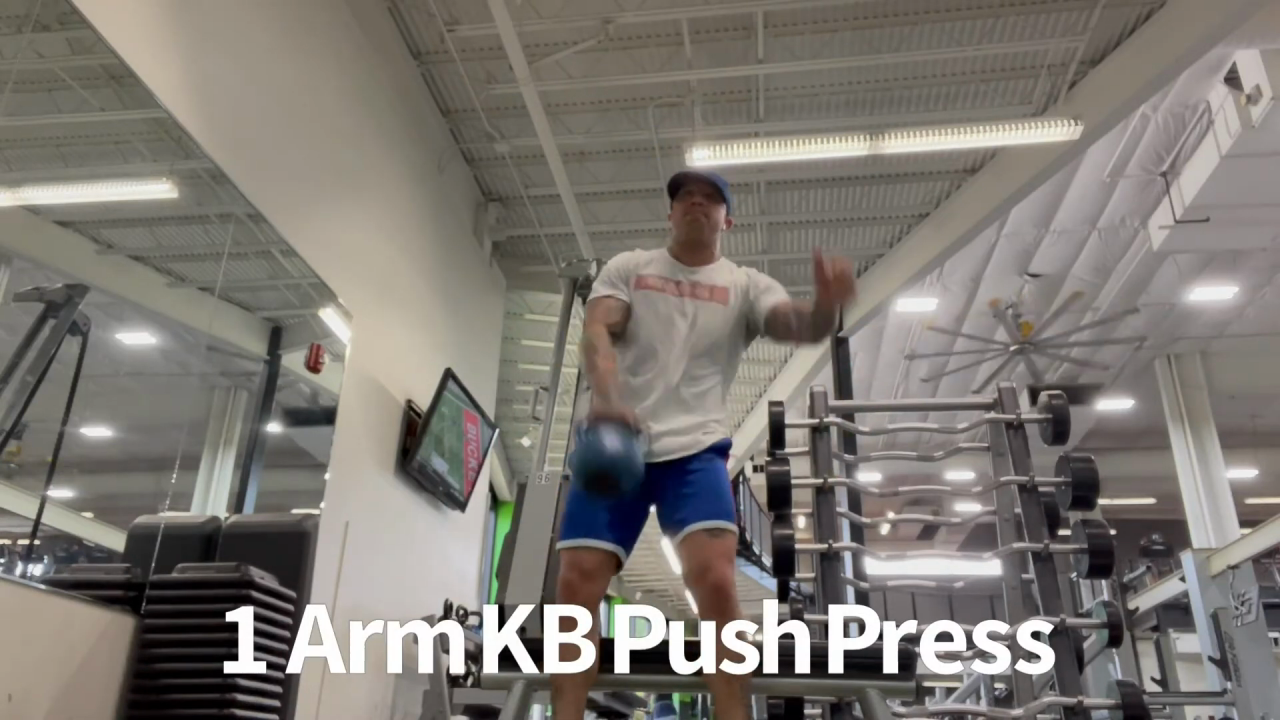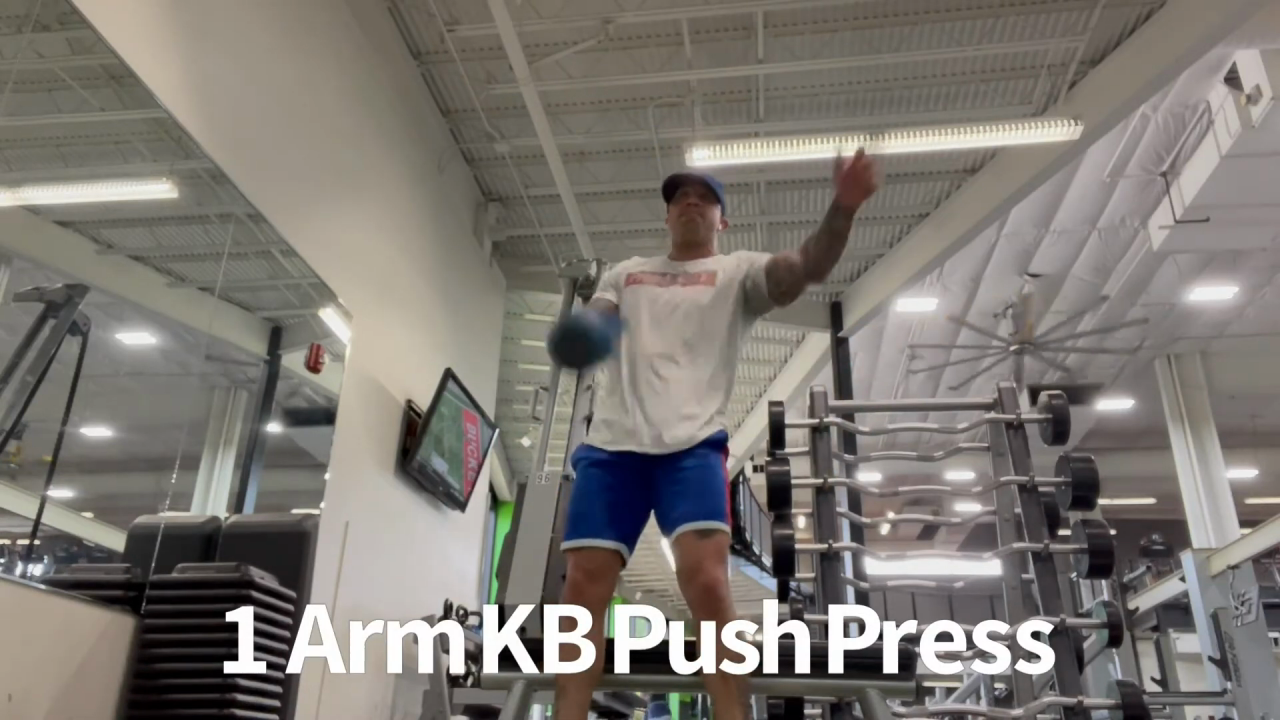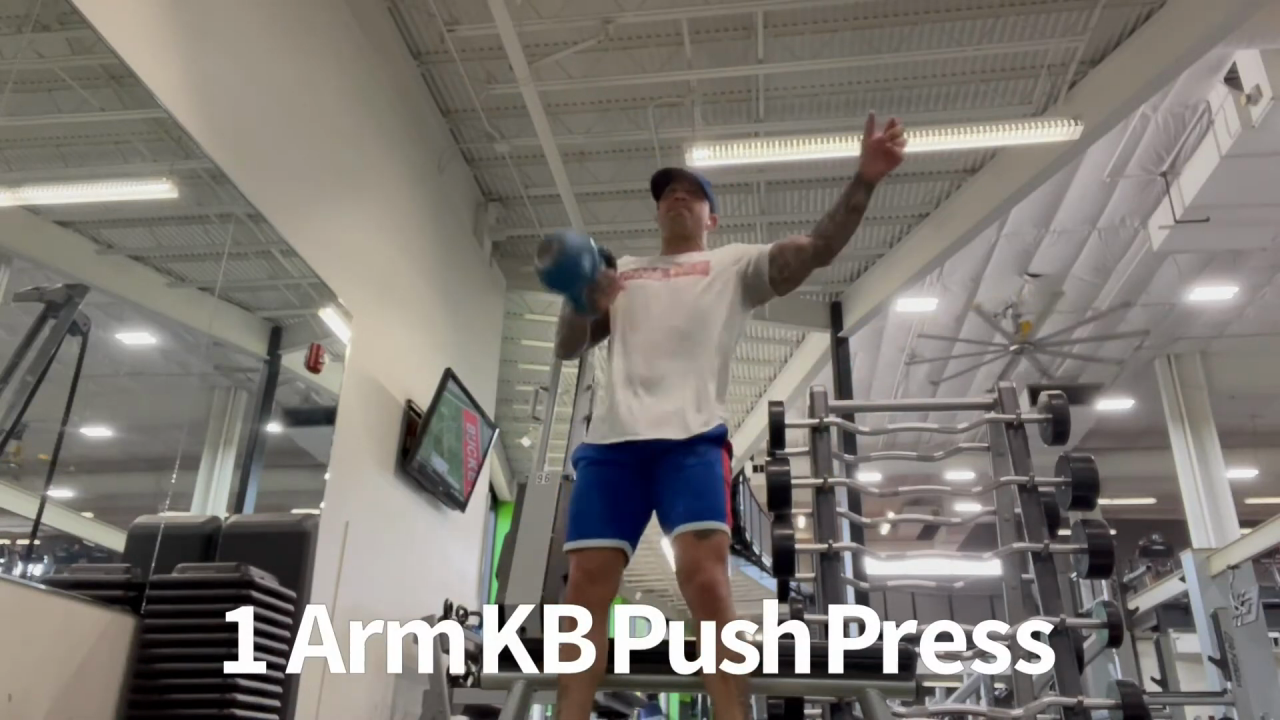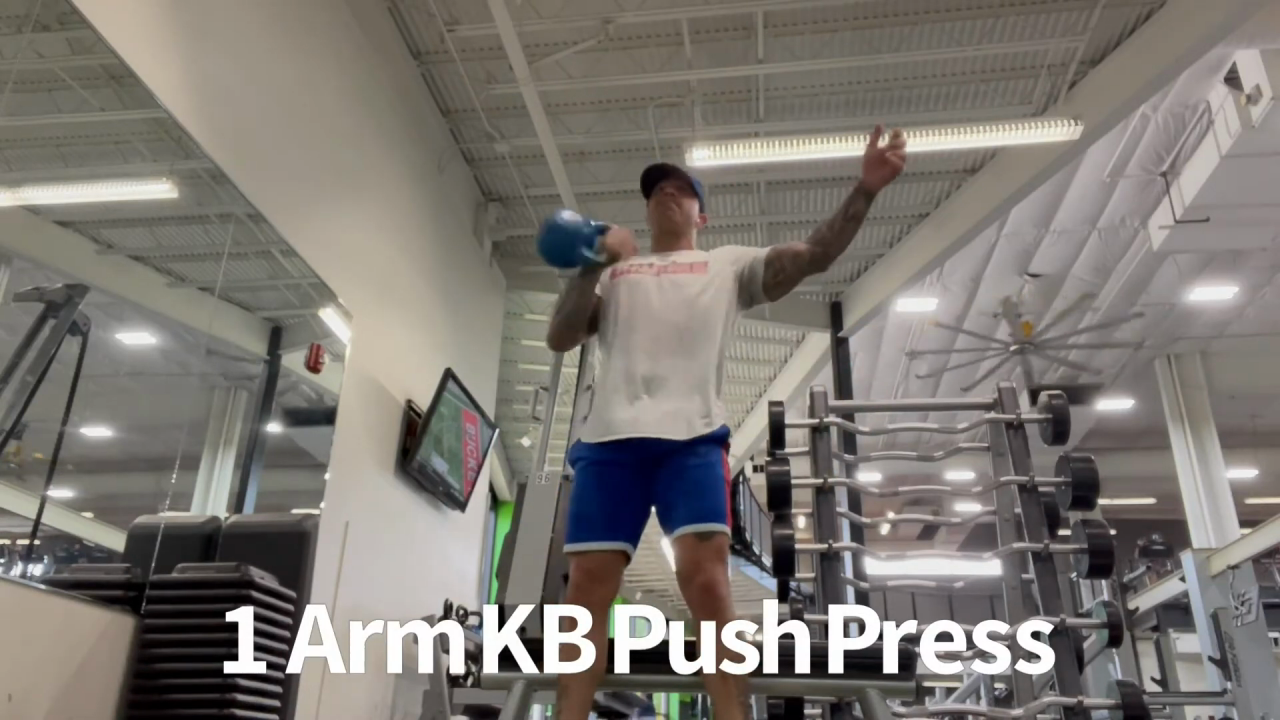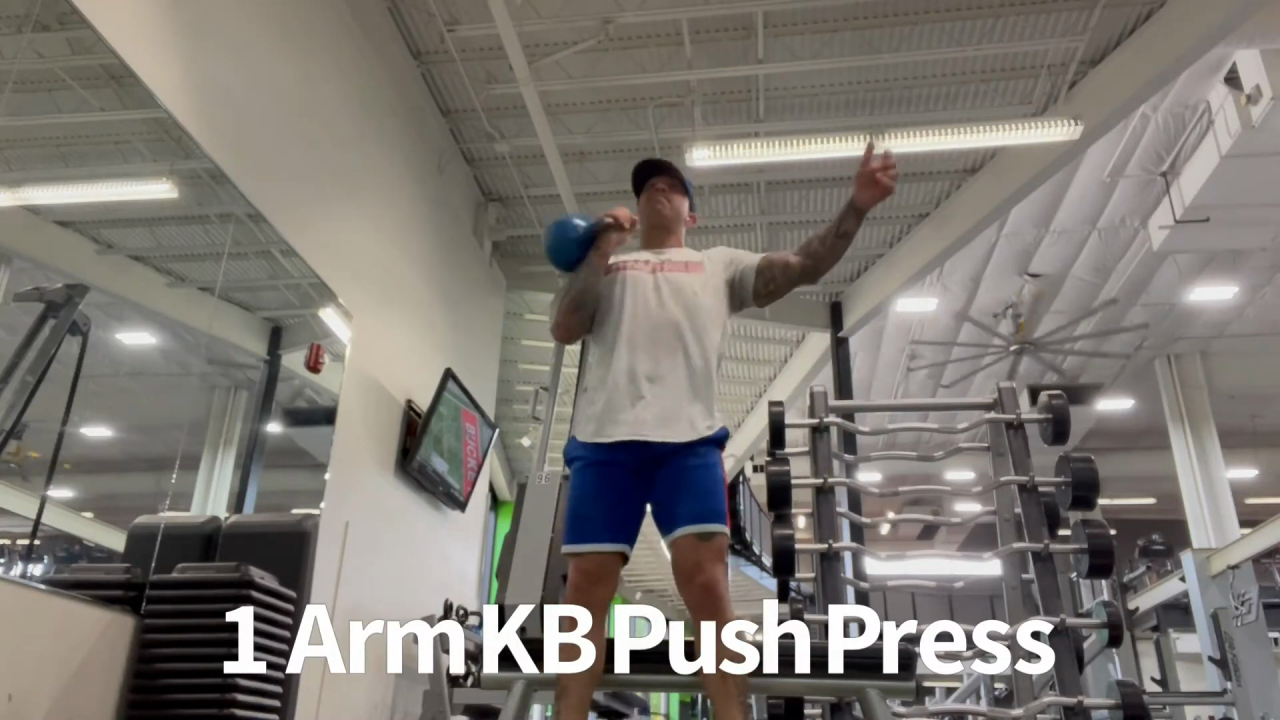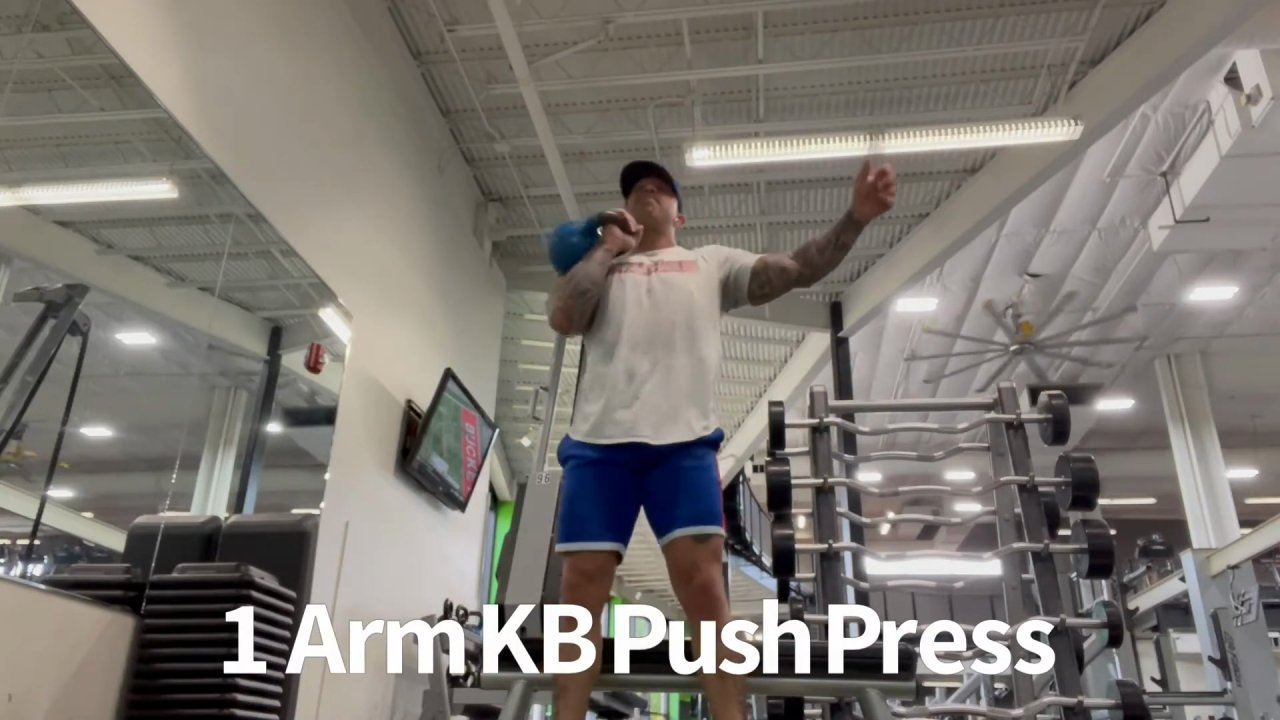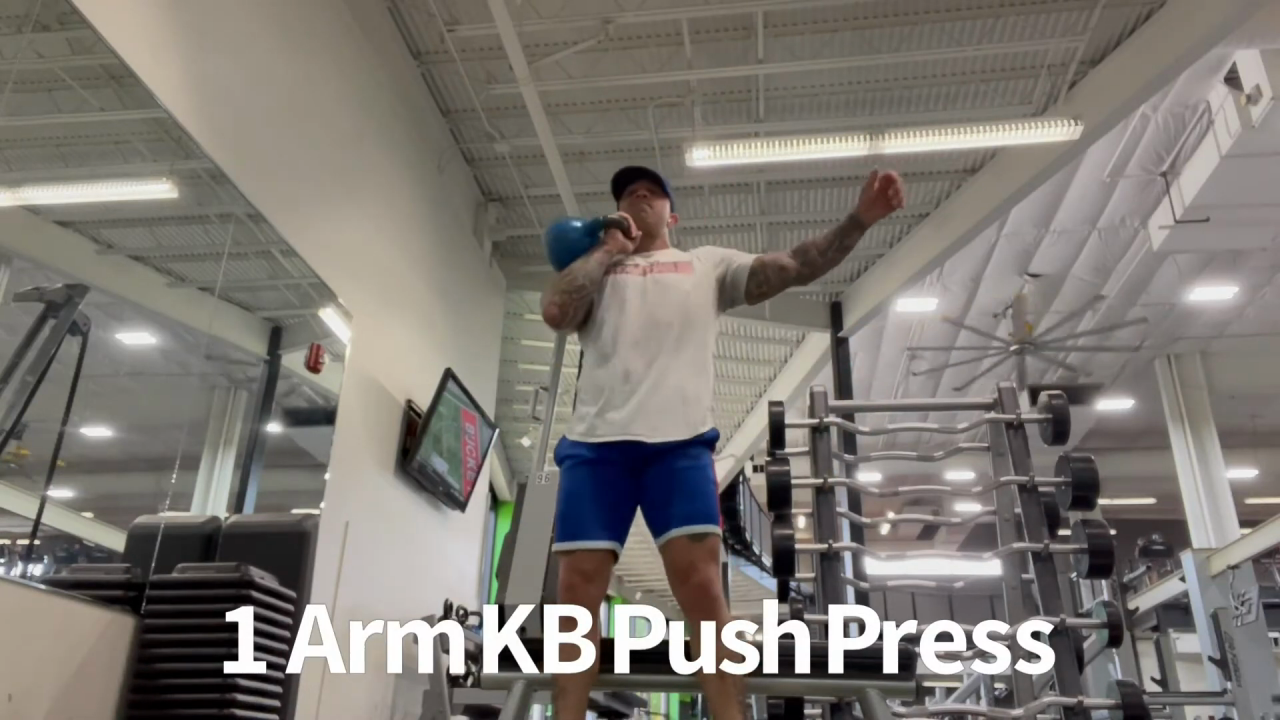
dt=0.1s
person 1, frame 1
left shoulder: (747, 285)
right shoulder: (627, 269)
left elbow: (797, 326)
right elbow: (596, 334)
left wrist: (827, 302)
right wrist: (605, 401)
left hip: (695, 453)
left knee: (717, 583)
right knee: (575, 588)
person 1, frame 2
left shoulder: (741, 274)
right shoulder: (625, 274)
left elbow: (807, 266)
right elbow: (573, 344)
left wrist: (844, 206)
right wrist: (584, 329)
left hip: (691, 446)
right hip: (611, 446)
left knee: (706, 583)
right knee: (584, 589)
person 1, frame 3
left shoulder: (738, 264)
right shoulder: (622, 271)
left elbow: (814, 249)
right elbow: (567, 348)
left wrist: (866, 178)
right wrist: (583, 299)
left hip: (692, 439)
right hip: (612, 443)
left knee: (705, 583)
right knee: (587, 589)
person 1, frame 4
left shoulder: (728, 265)
right shoulder: (610, 269)
left elbow: (812, 255)
right elbow: (560, 338)
left wrist: (867, 186)
right wrist: (590, 269)
left hip: (690, 438)
right hip: (608, 441)
left knee: (707, 585)
right knee: (587, 589)
person 1, frame 5
left shoulder: (720, 264)
right shoulder: (605, 265)
left elbow: (803, 267)
right elbow: (563, 329)
left wrist: (858, 203)
right wrist: (599, 252)
left hip: (688, 439)
right hip: (604, 440)
left knee: (705, 585)
right knee: (585, 590)
person 1, frame 6
left shoulder: (711, 263)
right shoulder: (595, 266)
left elbow: (797, 269)
right elbow: (562, 319)
left wrist: (857, 215)
right wrist: (608, 250)
left hip: (683, 441)
right hip: (599, 442)
left knee: (704, 588)
right knee: (580, 591)
person 1, frame 7
left shoulder: (707, 263)
right shoulder: (595, 266)
left elbow: (795, 267)
right elbow: (554, 313)
left wrist: (861, 217)
right wrist: (608, 250)
left hip: (679, 440)
right hip: (595, 441)
left knee: (702, 587)
right knee: (577, 590)
